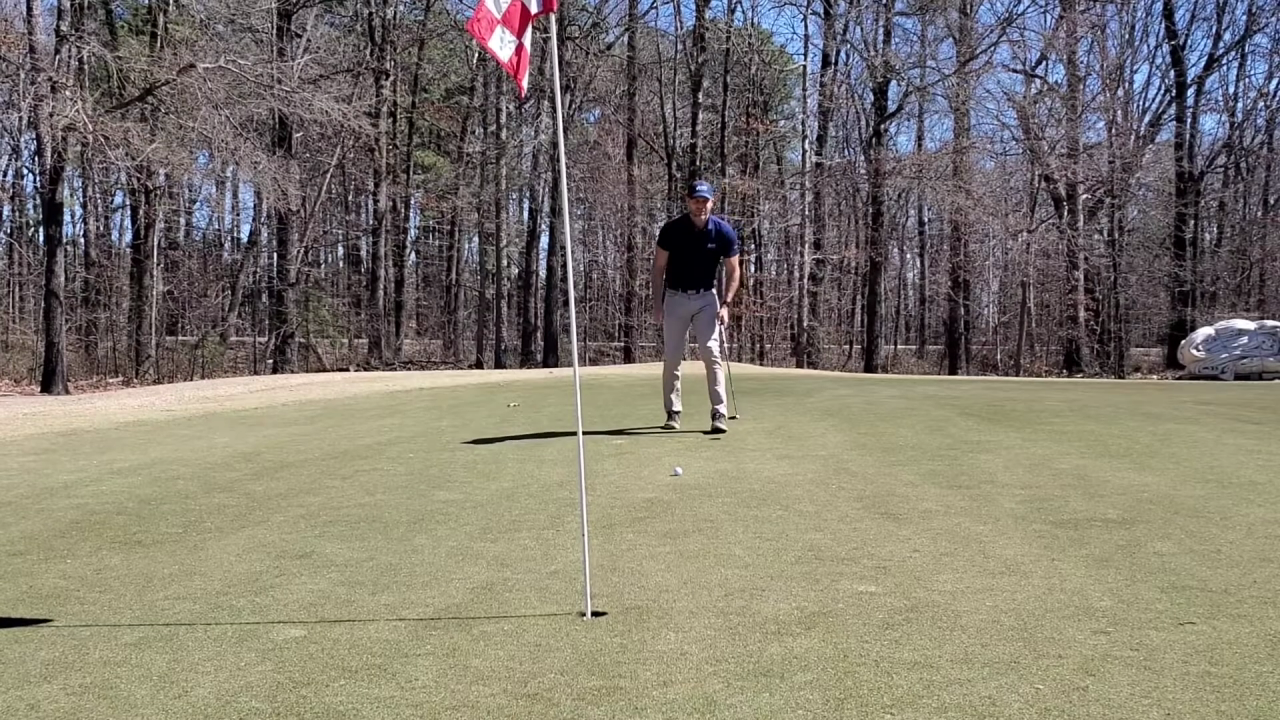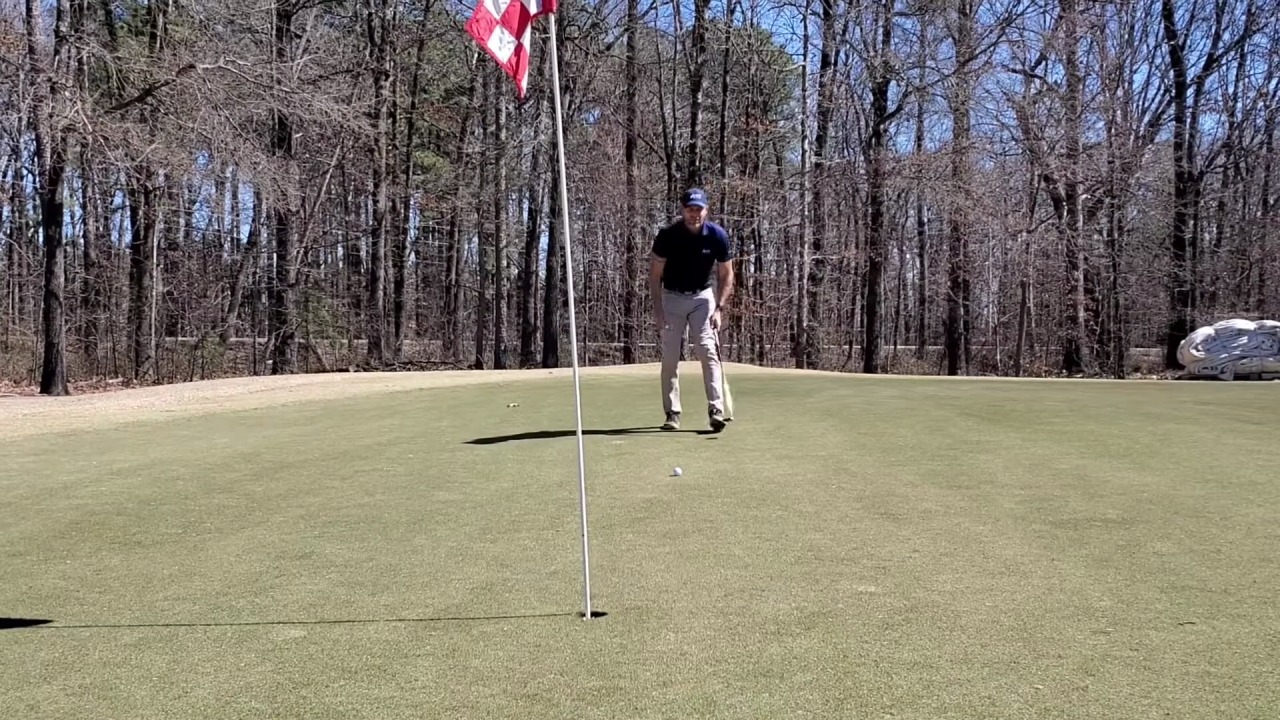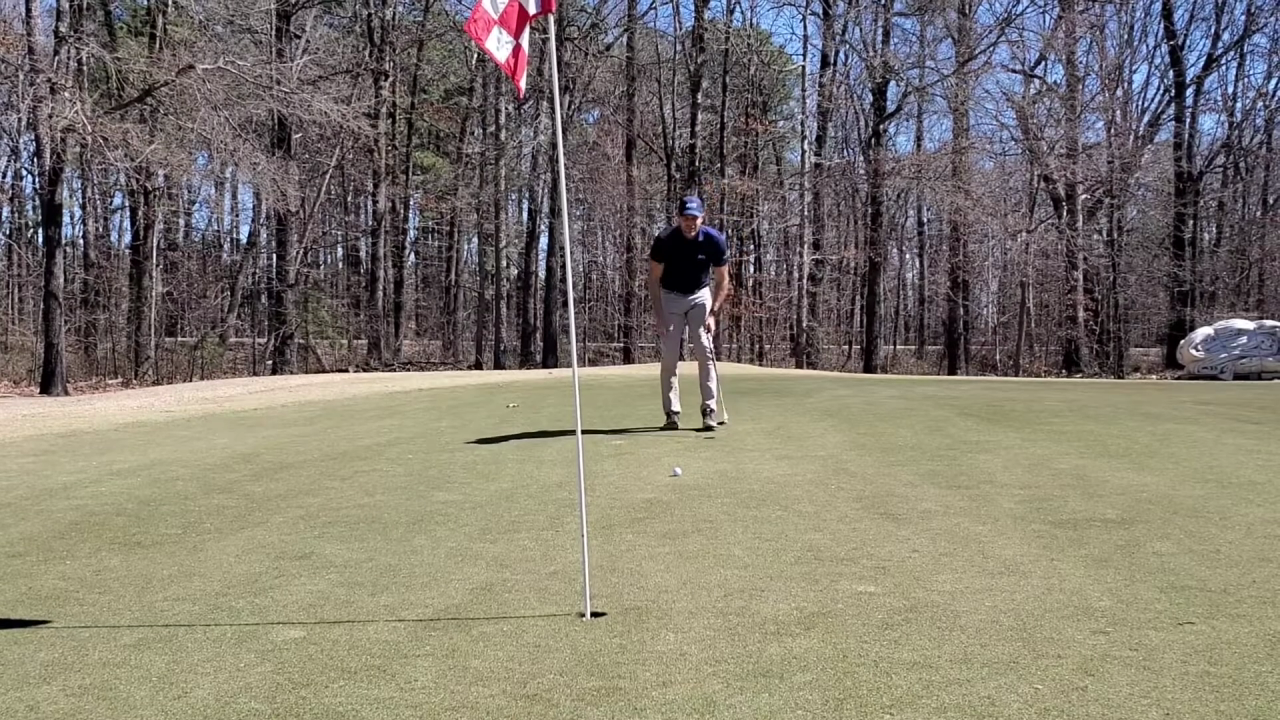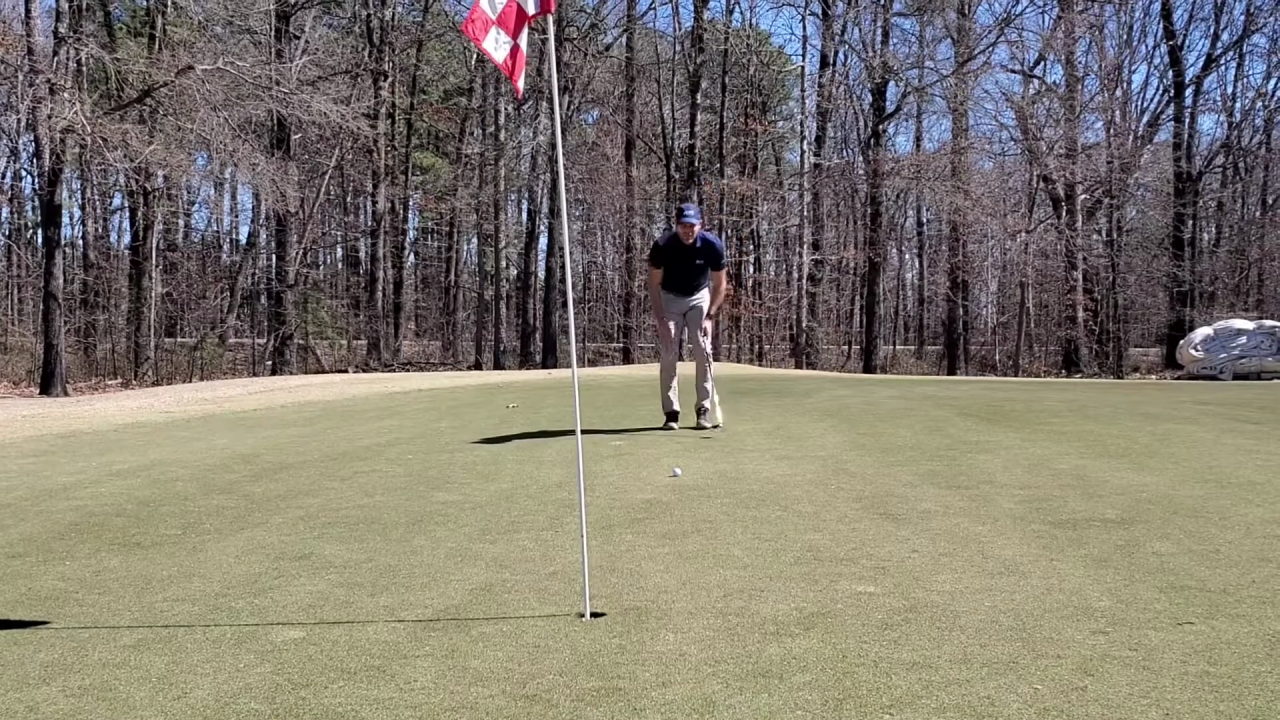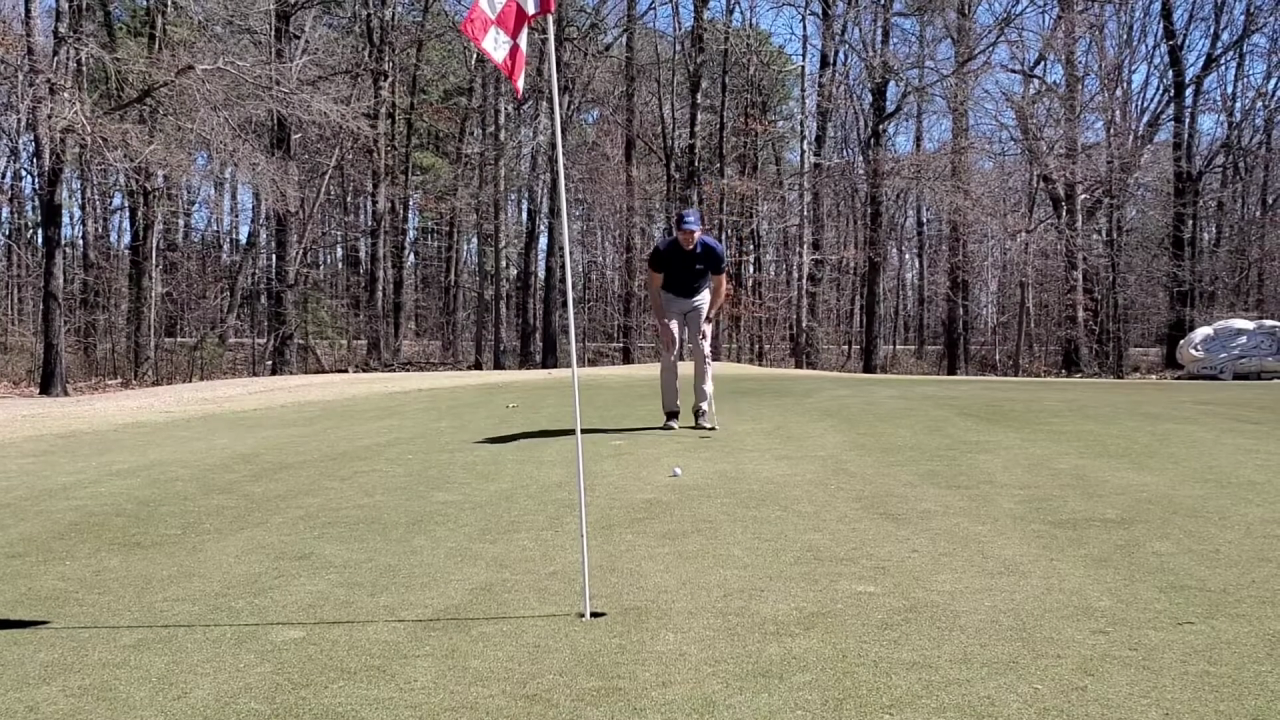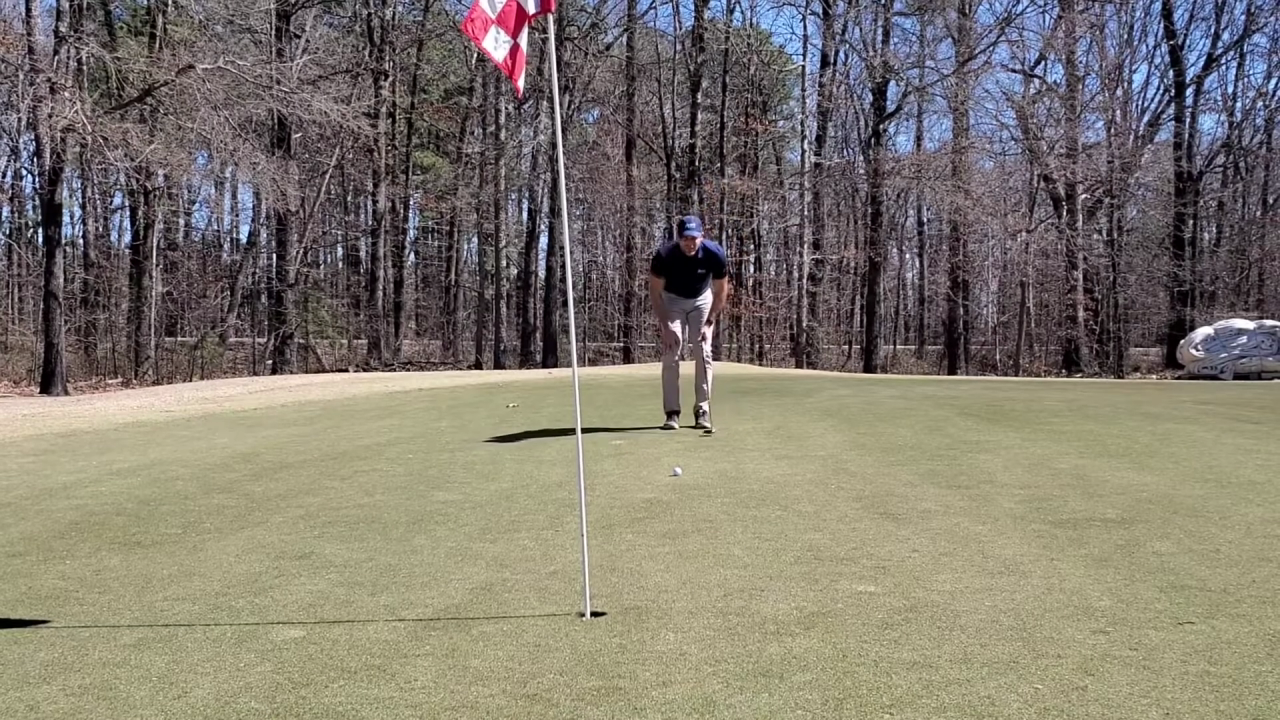
dt=0.1s
person 1, frame 1
left shoulder: (724, 231)
right shoulder: (671, 229)
left elbow: (733, 271)
right elbow: (658, 267)
left wrist: (726, 304)
right wrist: (657, 303)
left hip: (706, 297)
right hip: (675, 298)
left knee: (712, 353)
right knee: (672, 358)
left ankle: (719, 413)
right ankle: (672, 411)
person 1, frame 2
left shoulder: (718, 236)
right shoulder: (667, 235)
left elbow: (726, 275)
right elbow: (655, 274)
left wrist: (719, 308)
right wrist: (657, 311)
left hip: (703, 296)
right hip: (672, 297)
left knee: (708, 350)
right knee: (670, 356)
left ankle: (716, 410)
right ankle: (672, 412)
person 1, frame 3
left shoulder: (715, 240)
right shoulder: (663, 241)
left elbow: (722, 280)
right elbow: (654, 279)
left wrist: (713, 313)
right wrist: (658, 315)
left hip: (701, 296)
right hip: (671, 297)
left knee: (705, 350)
right knee: (669, 356)
left ankle: (709, 409)
right ankle: (672, 412)
person 1, frame 4
left shoulder: (713, 245)
right shoulder: (662, 246)
left elbow: (719, 284)
right elbow: (653, 285)
left wrist: (710, 317)
right wrist: (661, 321)
left hip: (700, 297)
right hip: (670, 299)
left knee: (703, 351)
right knee: (668, 354)
left ankle: (703, 409)
right ankle: (671, 412)
person 1, frame 5
left shoulder: (713, 249)
right shoulder: (662, 251)
left elbow: (719, 287)
right elbow: (654, 288)
left wrist: (709, 320)
right wrist: (662, 323)
left hip: (700, 298)
right hip: (670, 299)
left knee: (702, 352)
right knee: (669, 354)
left ankle: (701, 410)
right ankle: (672, 412)
person 1, frame 6
left shoulder: (715, 254)
right shoulder: (663, 255)
left elbow: (721, 291)
right elbow: (655, 292)
left wrist: (709, 323)
right wrist: (665, 326)
left hip: (702, 298)
right hip: (672, 300)
left knee: (704, 352)
right knee: (671, 353)
left ankle: (702, 410)
right ankle: (672, 412)
